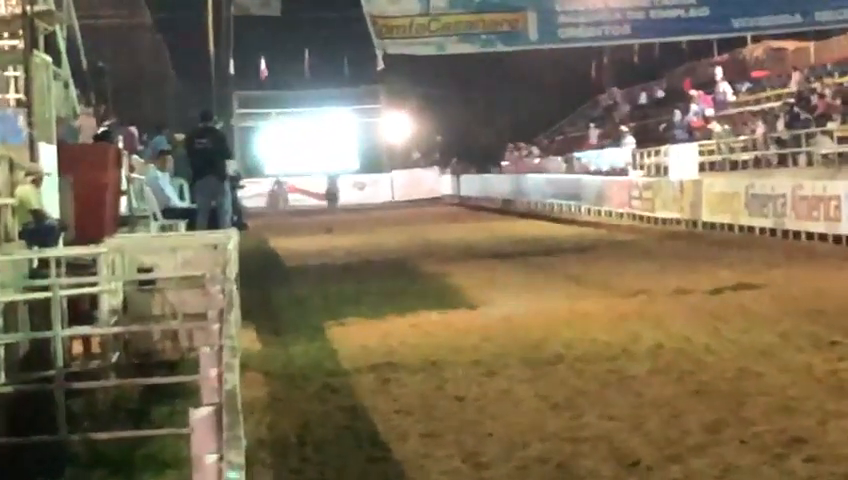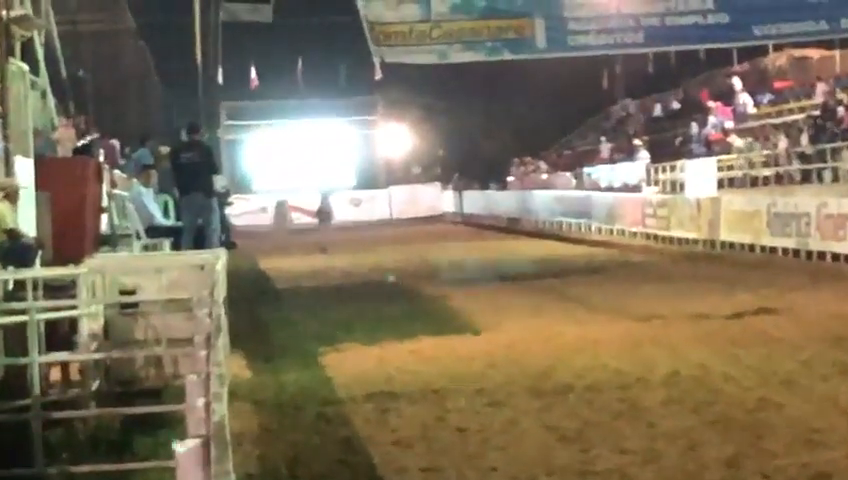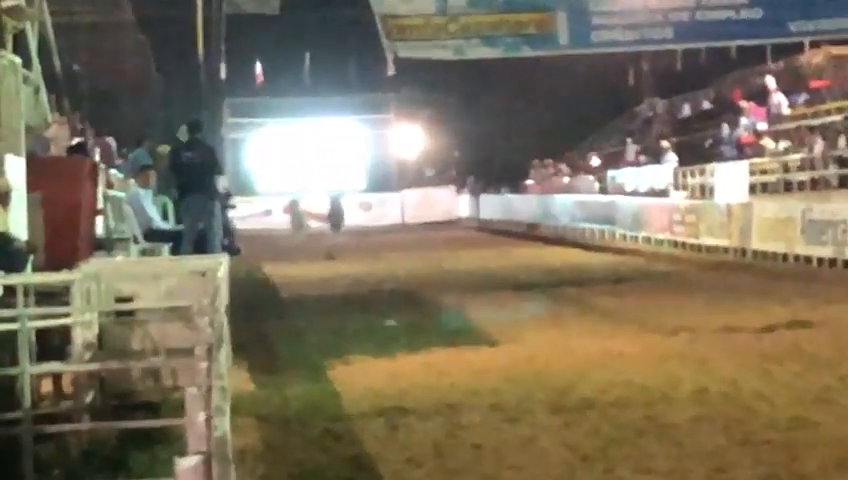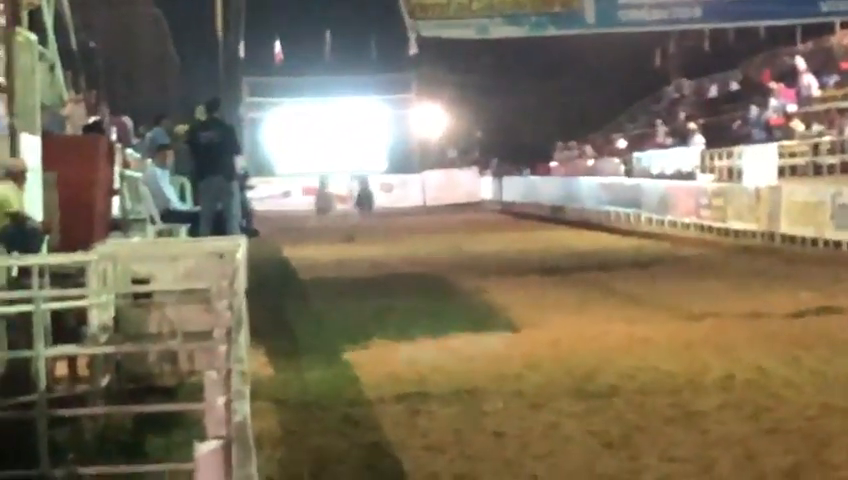
dt=0.5s
person 1, frame 1
left shoulder: (191, 137)
right shoulder: (218, 135)
left elbow: (189, 156)
right elbow: (227, 155)
left hip: (199, 178)
right hip: (218, 176)
left knee: (202, 211)
right knee: (224, 210)
person 1, frame 2
left shoulder: (176, 151)
right shoulder: (205, 148)
left elbow: (174, 172)
right elbow: (214, 171)
left hip: (186, 194)
right hip: (205, 193)
left knee: (187, 229)
right knee: (212, 229)
person 1, frame 3
left shoulder: (177, 151)
right shoulder: (207, 149)
left elbow: (174, 172)
right elbow: (217, 172)
left hip: (186, 196)
right hip: (207, 196)
left knee: (188, 235)
right knee: (213, 234)
person 1, frame 4
left shoulder: (195, 130)
right shoulder: (227, 128)
left elbow: (191, 152)
right elbow: (236, 151)
left hip: (204, 177)
right hip: (225, 176)
left knee: (205, 215)
right knee: (232, 214)
